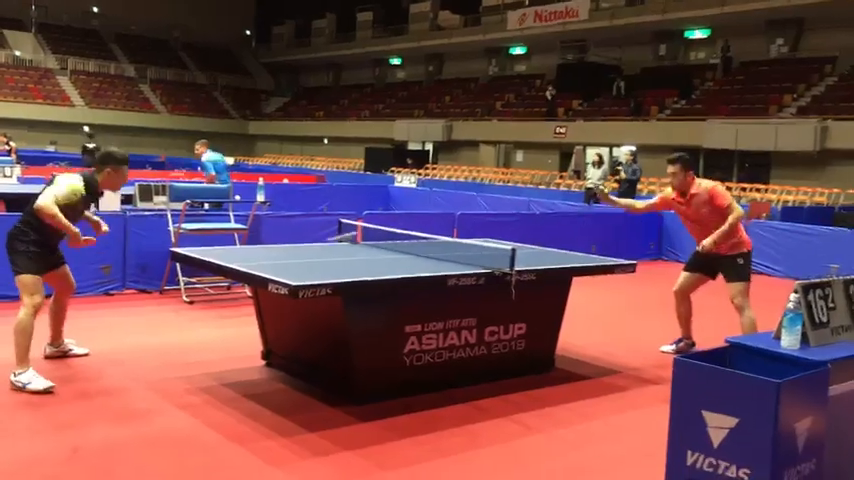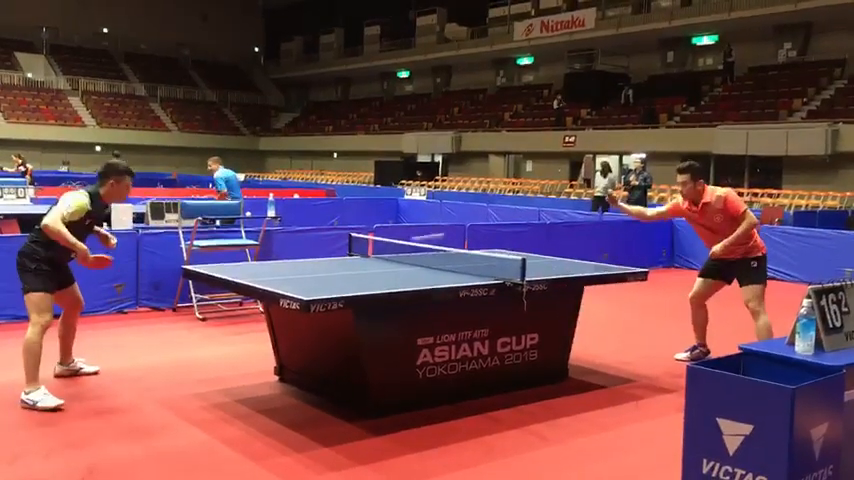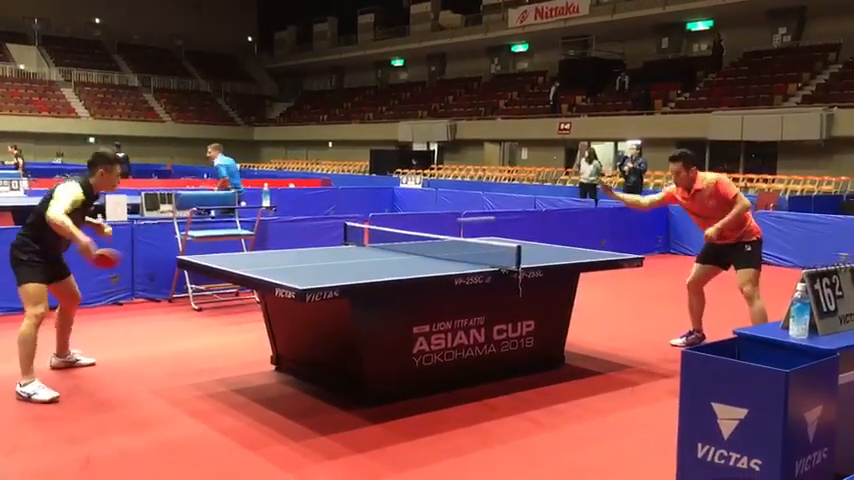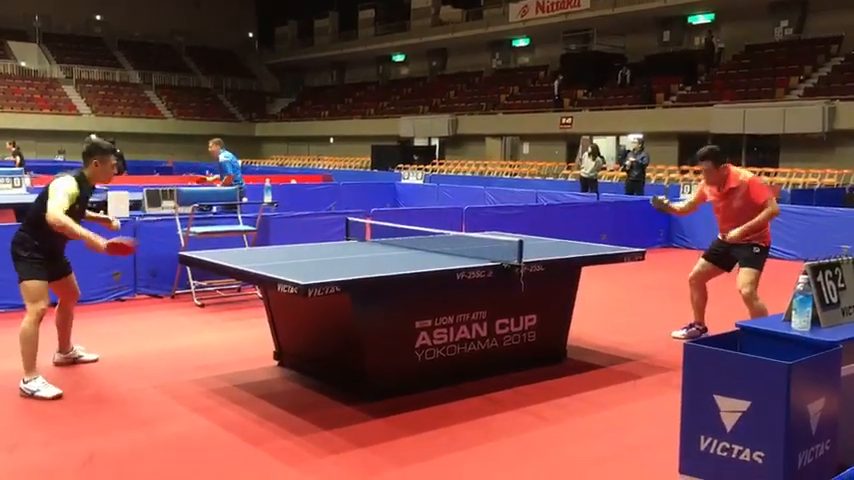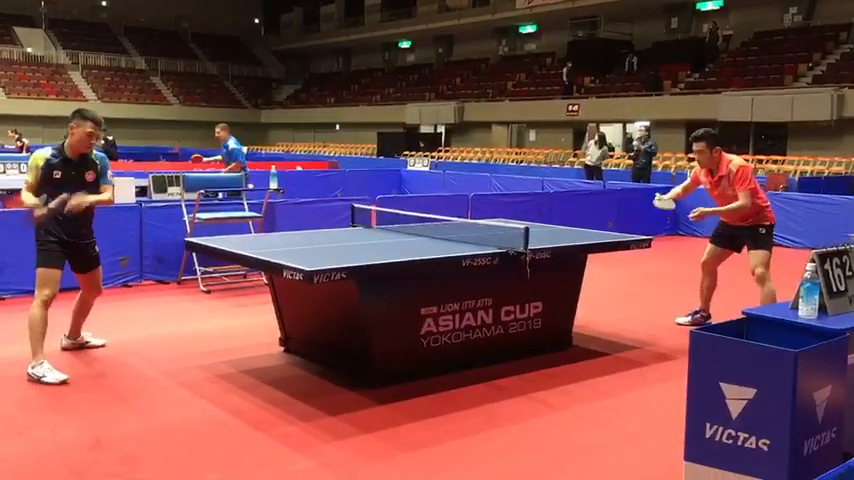
dt=0.7s
person 1, frame 1
left shoulder: (91, 187)
right shoulder: (74, 183)
right elbow: (42, 206)
left wrist: (93, 220)
right wrist: (72, 231)
left hip: (45, 243)
right hip: (25, 242)
left knee: (66, 288)
right knee: (33, 302)
left ankle: (56, 344)
right ankle: (21, 372)
person 1, frame 2
left shoulder: (99, 204)
right shoulder: (81, 198)
right elbow: (49, 224)
left wrist: (103, 235)
right wrist: (80, 249)
left hip: (54, 261)
right hip: (35, 260)
left knee: (74, 307)
right knee: (41, 320)
left ankle: (66, 363)
right ankle: (31, 391)
person 1, frame 3
left shoulder: (88, 191)
right shoulder: (73, 189)
right elbow: (55, 218)
left wrist: (96, 225)
right wrist: (83, 240)
left hip: (48, 253)
right hip: (28, 252)
left knee: (72, 299)
right knee: (37, 312)
left ankle: (63, 355)
right ankle: (26, 383)
person 1, frame 4
left shoulder: (86, 186)
right shoulder: (68, 185)
right elbow: (55, 218)
left wrist: (102, 218)
right wrist: (92, 239)
left hip: (52, 250)
right hip: (30, 250)
left knee: (70, 297)
right knee: (38, 308)
left ankle: (65, 351)
right ankle: (30, 380)
person 1, frame 5
left shoulder: (99, 160)
right shoulder: (42, 157)
left elbow: (108, 197)
right elbow: (26, 193)
left wrist: (87, 200)
right wrist: (36, 205)
left hip: (83, 236)
right hip: (51, 237)
left knee: (93, 290)
right knee: (45, 296)
left ankle: (73, 337)
right ankle: (37, 364)
person 2, frame 1
left shoulder: (709, 189)
right shoulder: (671, 196)
left elbow: (738, 214)
right elbow: (641, 206)
left wrist: (715, 238)
right wrist: (611, 200)
left hip: (735, 250)
right hip: (707, 251)
left knee: (740, 302)
right knee: (680, 291)
right ankle: (687, 340)
person 2, frame 2
left shoulder: (723, 196)
right shoulder: (682, 204)
left elbow: (752, 221)
right elbow: (650, 214)
left wrist: (725, 244)
right wrist: (620, 205)
left hip: (748, 254)
right hip: (721, 257)
left knee: (755, 307)
right knee: (696, 298)
right ankle: (701, 347)
person 2, frame 3
left shoulder: (715, 181)
right shoulder: (676, 191)
left elbow: (744, 205)
right elbow: (645, 202)
left wrist: (718, 227)
right wrist: (615, 195)
left hip: (745, 238)
right hip: (717, 241)
left knee: (749, 291)
right knee: (693, 284)
right ankle: (697, 333)
person 2, frame 4
left shoulder: (747, 180)
right shoulder: (707, 185)
left elbow: (773, 209)
right elbow: (687, 207)
left wrist: (743, 229)
right wrist: (667, 206)
left hip: (753, 241)
right hip: (725, 241)
left knee: (746, 291)
right knee: (695, 278)
right ankle: (698, 327)
person 2, frame 5
left shoulder: (738, 167)
right shoulder: (701, 170)
left elbow: (745, 204)
right elbow: (684, 188)
left wrist: (709, 212)
right wrist: (666, 197)
left hip: (757, 221)
right hip: (730, 223)
left knee: (760, 273)
right knee: (707, 263)
right ankle: (703, 313)
